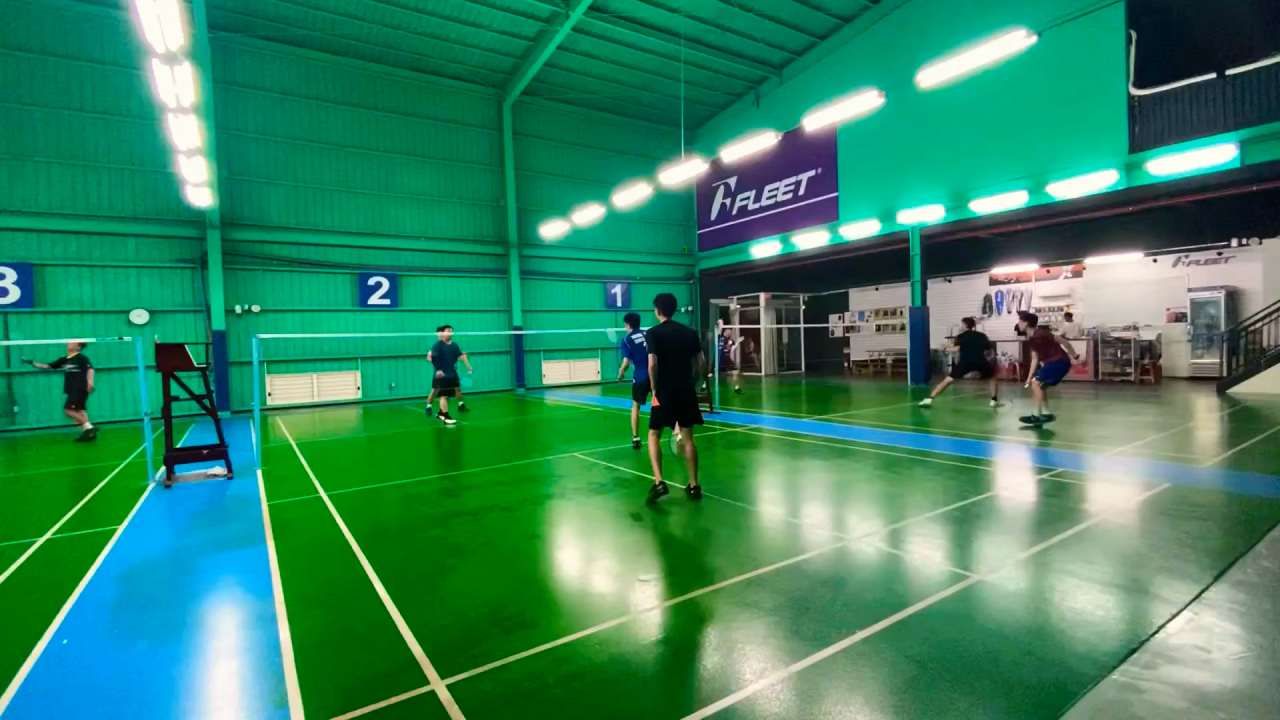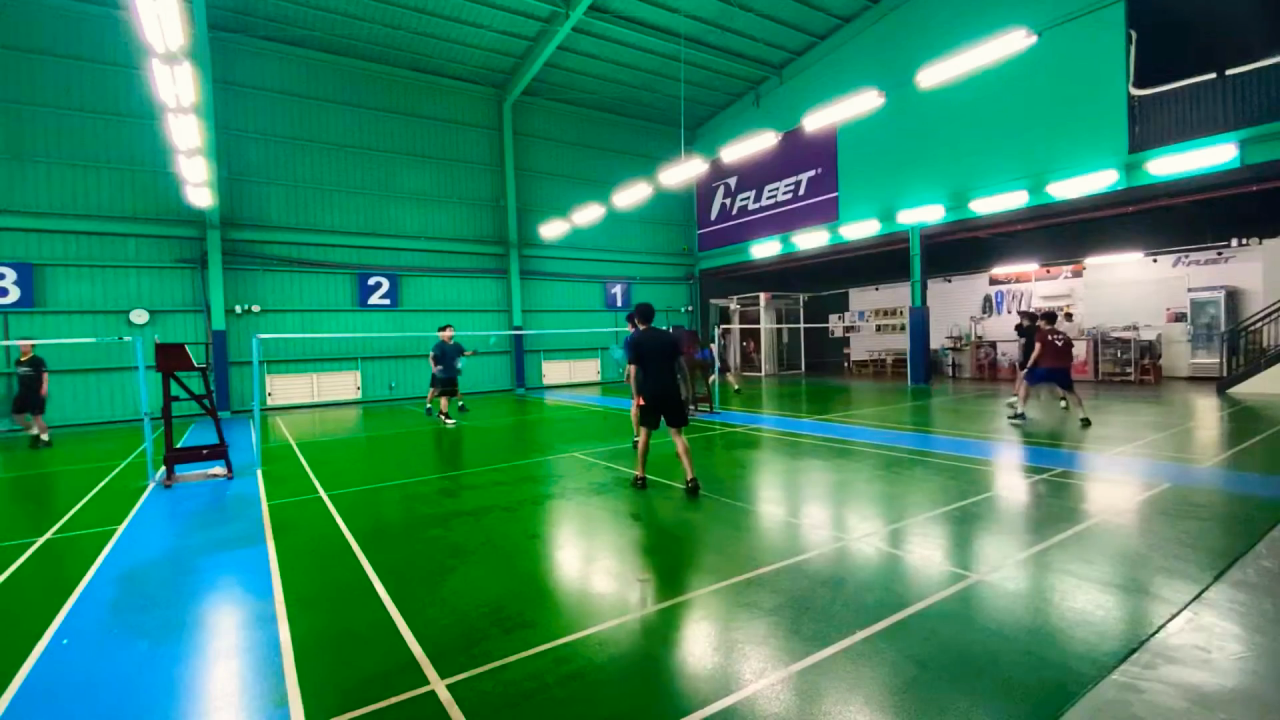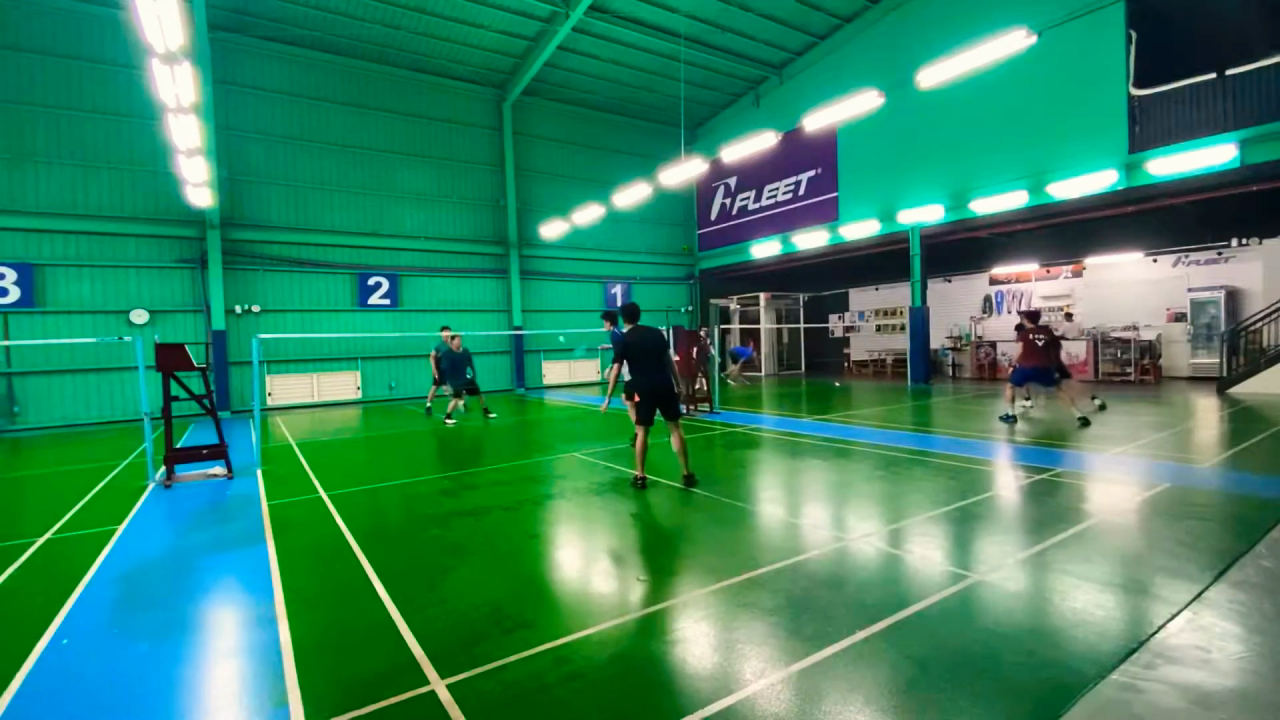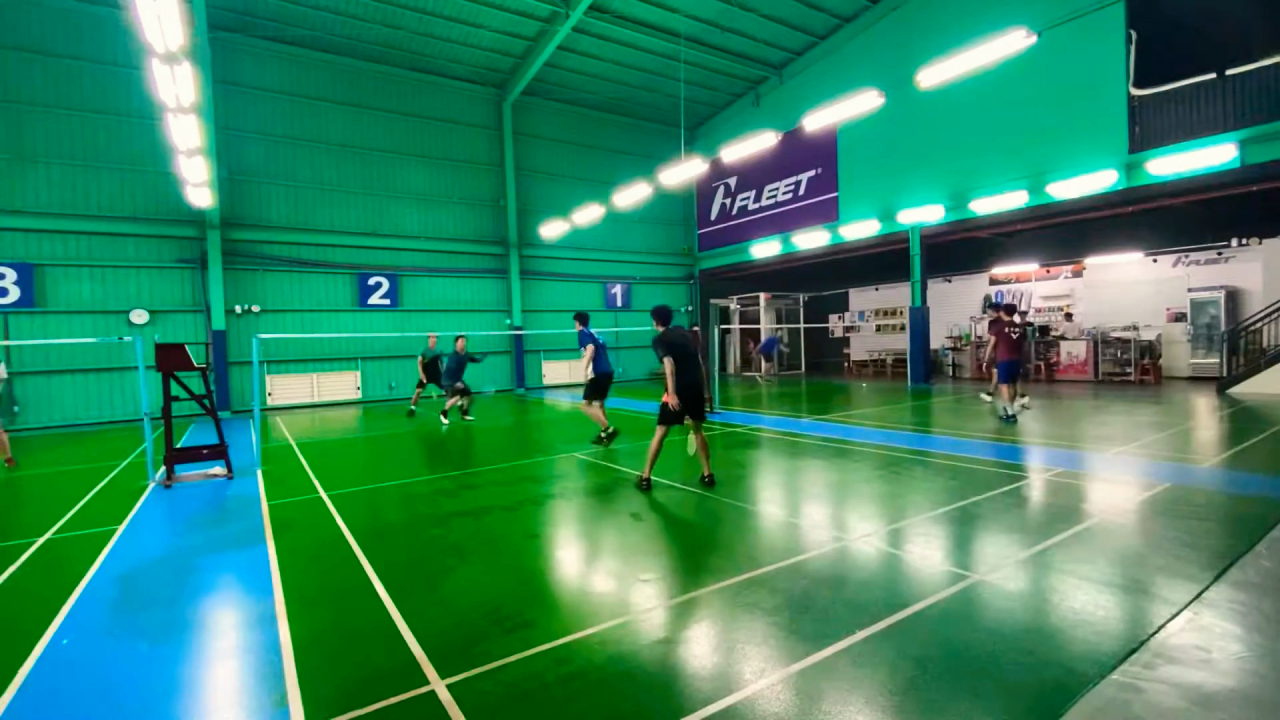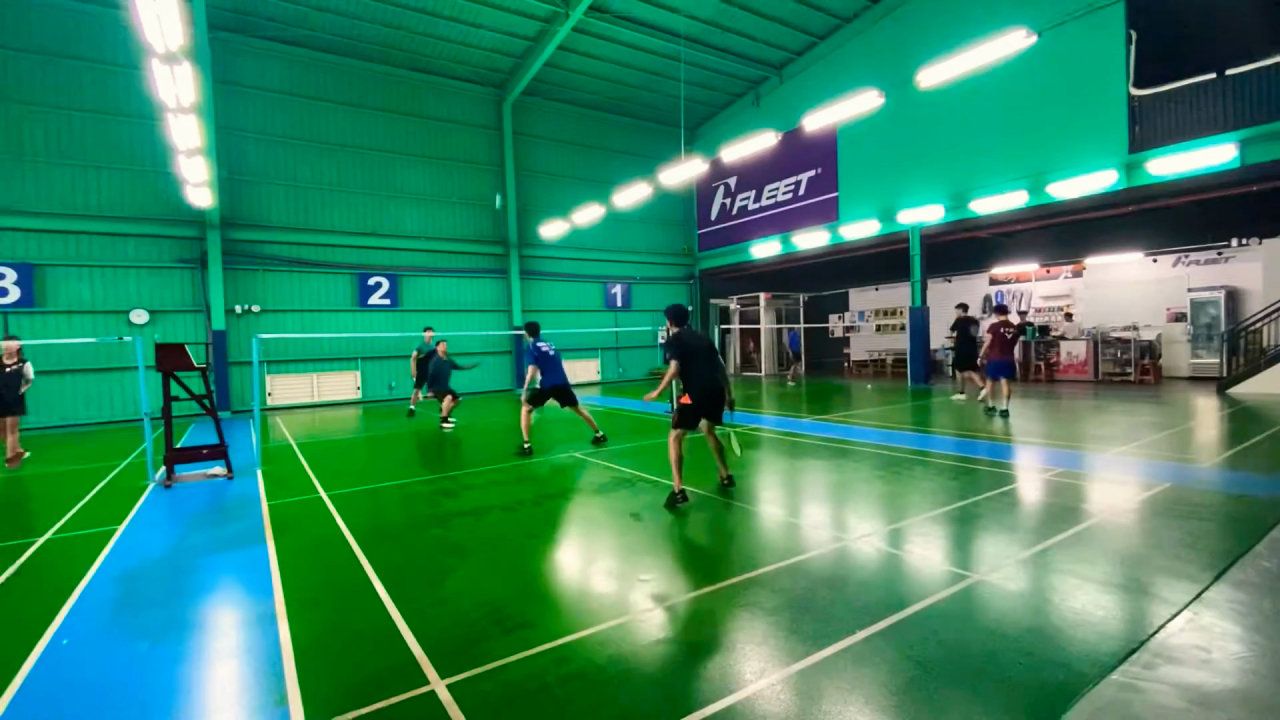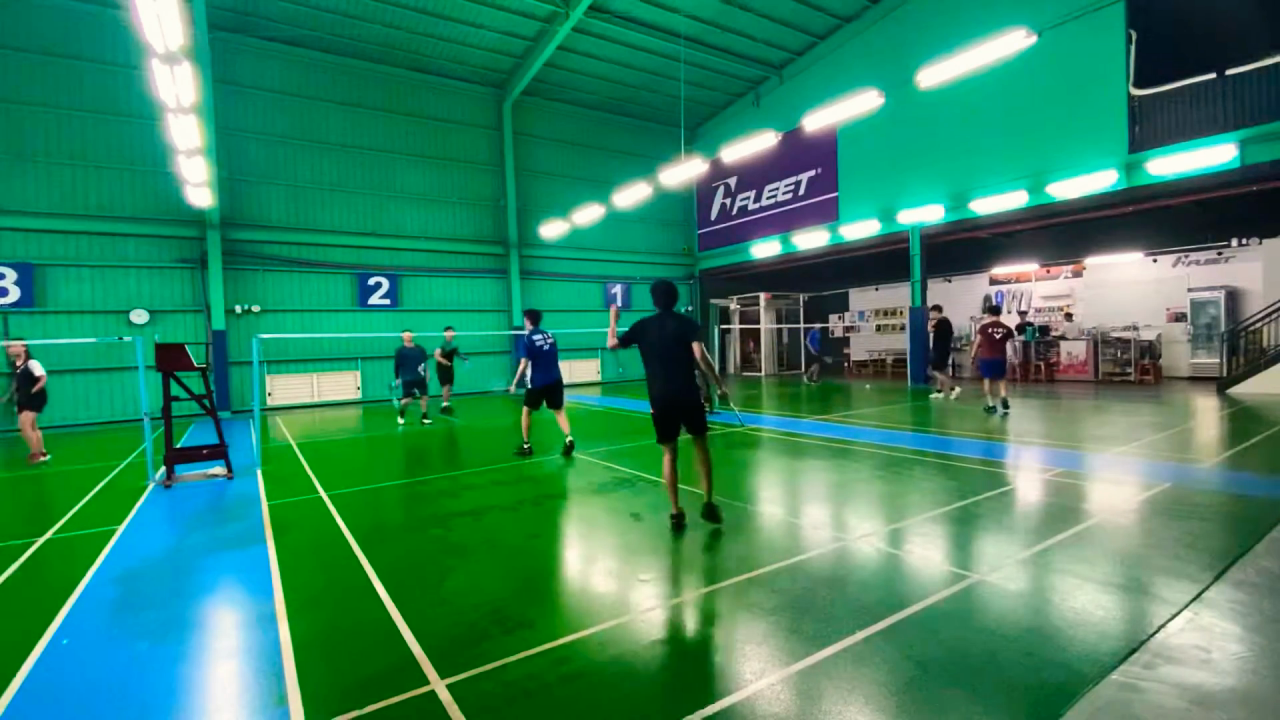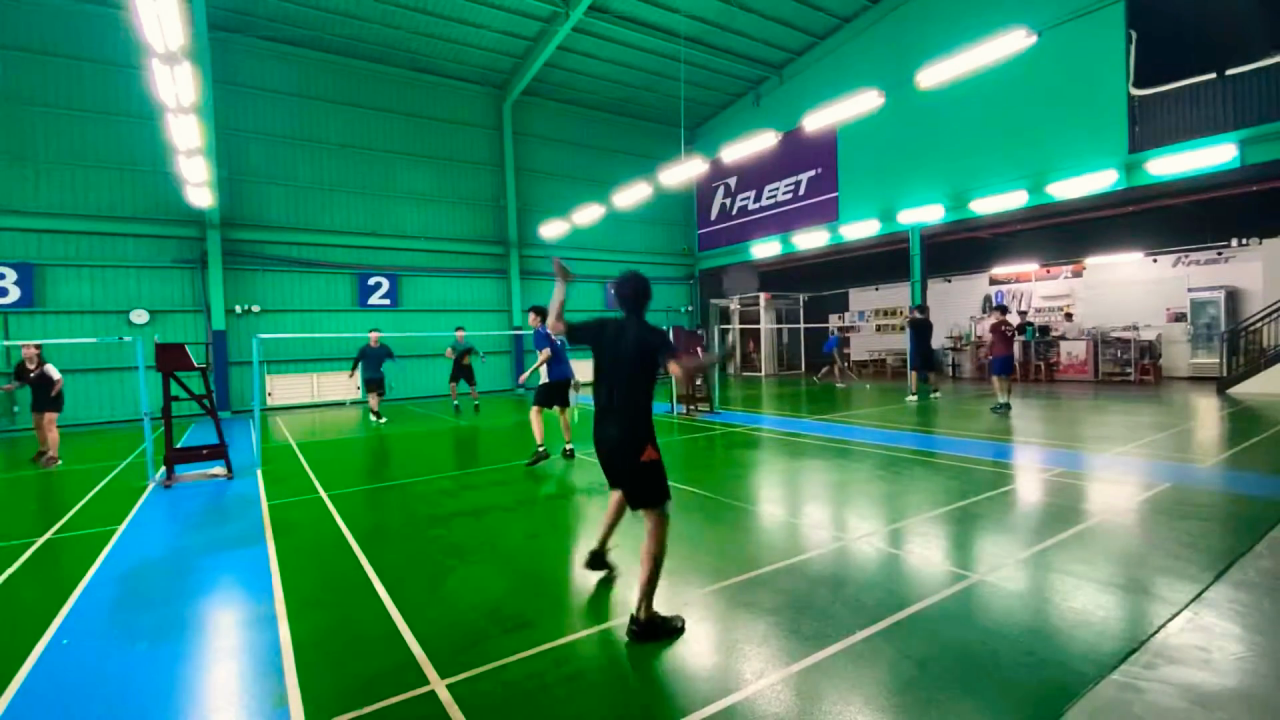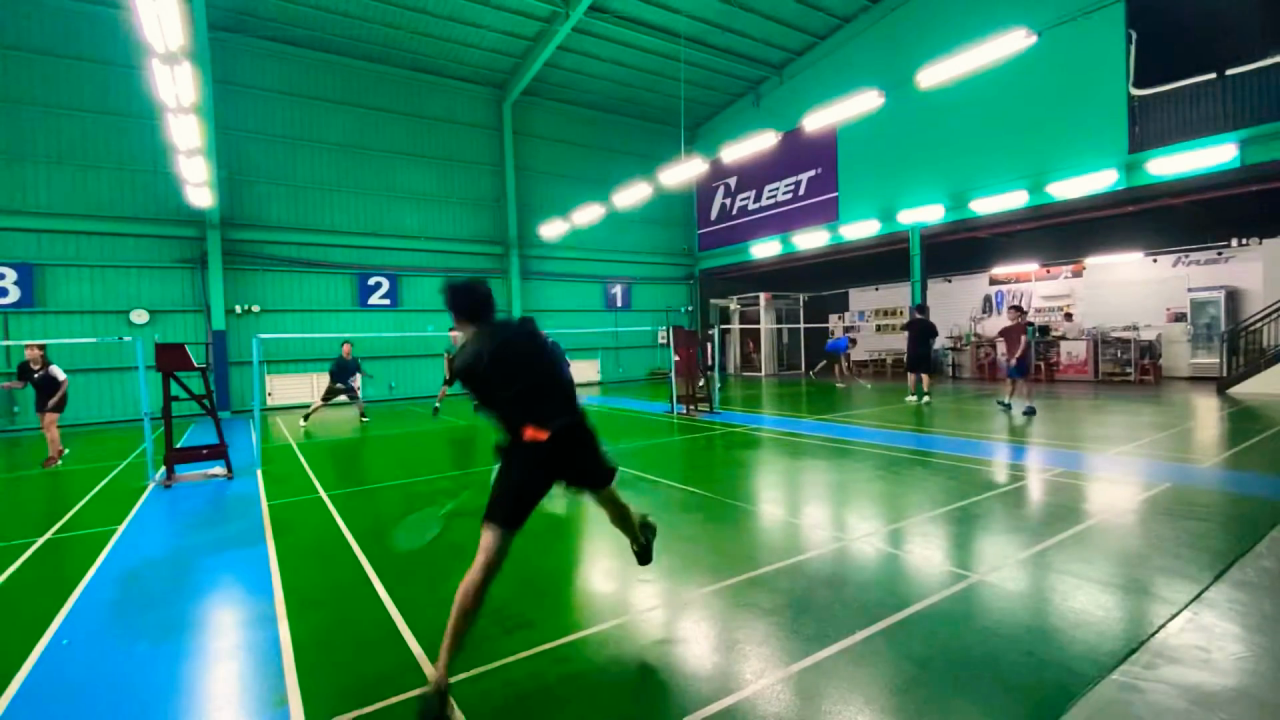
dt=0.5s
person 1, frame 1
left shoulder: (654, 333)
right shoulder: (689, 333)
left elbow: (652, 364)
right elbow: (700, 363)
left wrist: (654, 389)
left hip: (664, 392)
right hip: (686, 391)
left knee: (654, 436)
right knee: (687, 437)
left ankle: (659, 482)
right ankle: (694, 486)
person 1, frame 2
left shoulder: (635, 340)
right shoulder: (669, 337)
left elbow: (634, 372)
right elbow: (681, 366)
left wrist: (635, 397)
right wrist: (687, 391)
left hip: (649, 392)
right hip: (671, 391)
left knee: (645, 434)
right knee: (678, 435)
left ankle: (640, 477)
right ankle: (691, 479)
person 1, frame 3
left shoulder: (624, 340)
right shoulder: (656, 332)
left elbow: (616, 371)
right elbow: (670, 361)
left wrist: (608, 397)
right wrist: (678, 385)
left hip: (644, 389)
right hip: (666, 386)
left knee: (642, 432)
right knee: (675, 428)
left ankle: (640, 476)
right ankle: (686, 474)
person 1, frame 4
left shoulder: (660, 339)
right shoulder: (685, 335)
left elbow: (669, 365)
right elbow: (699, 364)
left wrist: (672, 393)
right wrist: (703, 391)
left hip: (678, 390)
right hip: (696, 388)
left knee: (660, 433)
right knee: (697, 430)
left ankle: (645, 477)
right ankle: (707, 474)
person 1, frame 5
left shoulder: (673, 341)
right shoulder: (702, 338)
left elbow: (674, 368)
right elbow: (721, 367)
left wrist: (658, 391)
right wrist: (729, 394)
left hip: (695, 393)
right hip: (715, 391)
left knee: (675, 438)
right knee: (709, 431)
left ankle: (678, 490)
right ankle: (726, 476)
person 1, frame 6
left shoulder: (643, 326)
right shoulder: (687, 323)
left elbow: (612, 344)
right elbow: (699, 354)
left wrist: (613, 319)
right wrist: (719, 385)
left hip: (660, 397)
right hip: (687, 394)
left knee: (669, 453)
right knee: (701, 446)
left ankle: (677, 512)
right ankle: (708, 503)
person 1, frame 7
left shoulder: (606, 328)
right shoulder: (653, 336)
left elbow: (555, 326)
right elbow: (682, 372)
left wrist: (560, 286)
right wrist: (705, 360)
left hip: (616, 435)
right hip: (636, 439)
left knee: (624, 489)
right knee: (656, 522)
left ankle: (599, 549)
person 1, frame 8
left shoulder: (468, 362)
right shoulder: (523, 330)
left elbow: (501, 416)
left hip: (532, 443)
right hip: (572, 432)
right knee: (604, 493)
right ankle: (640, 534)
